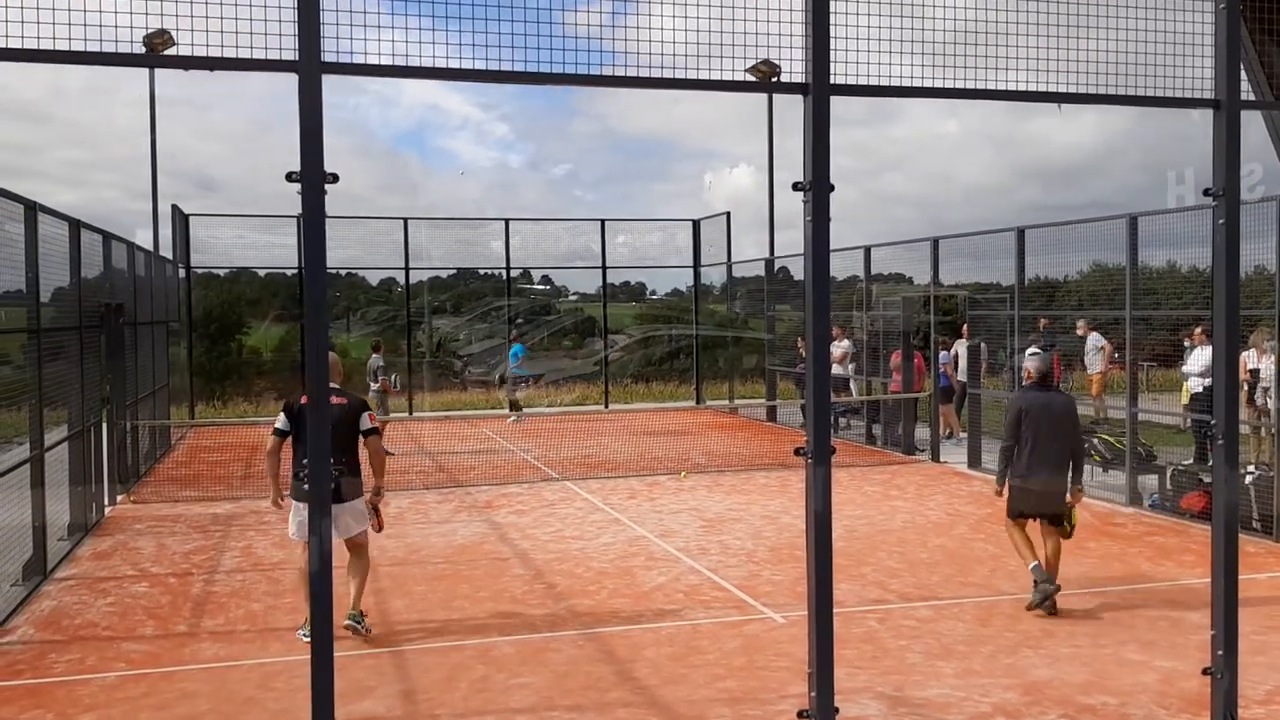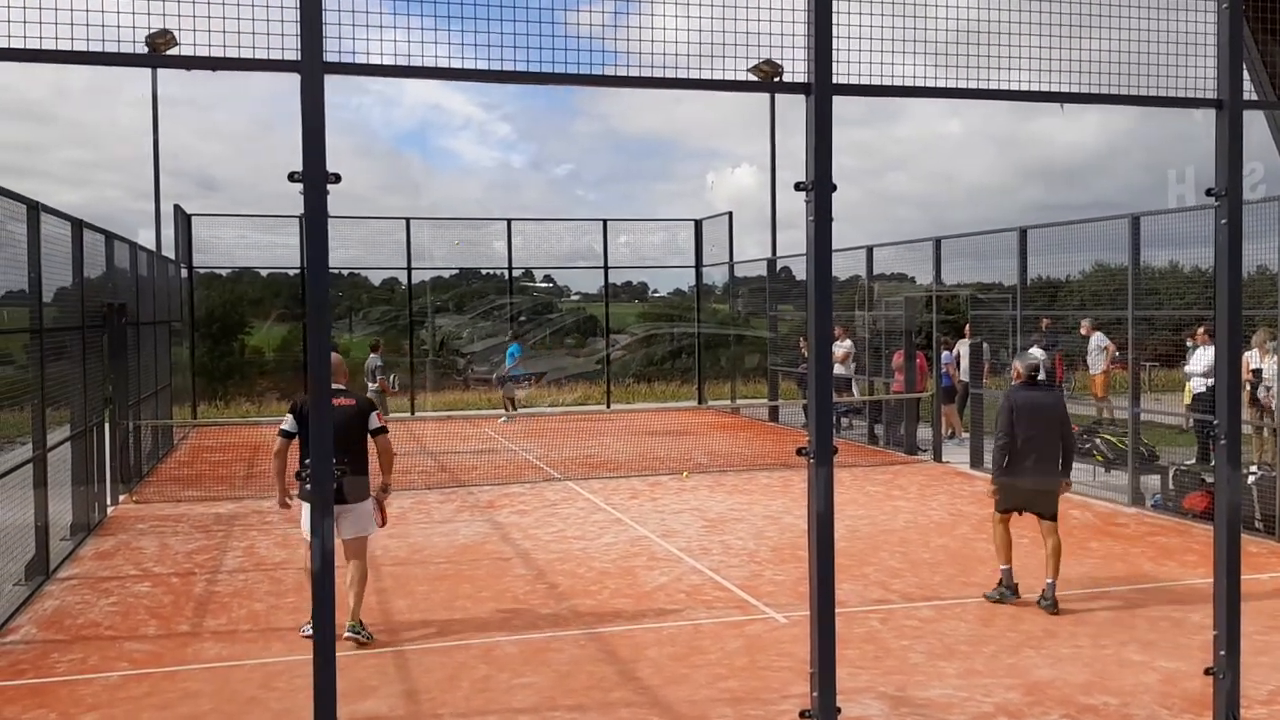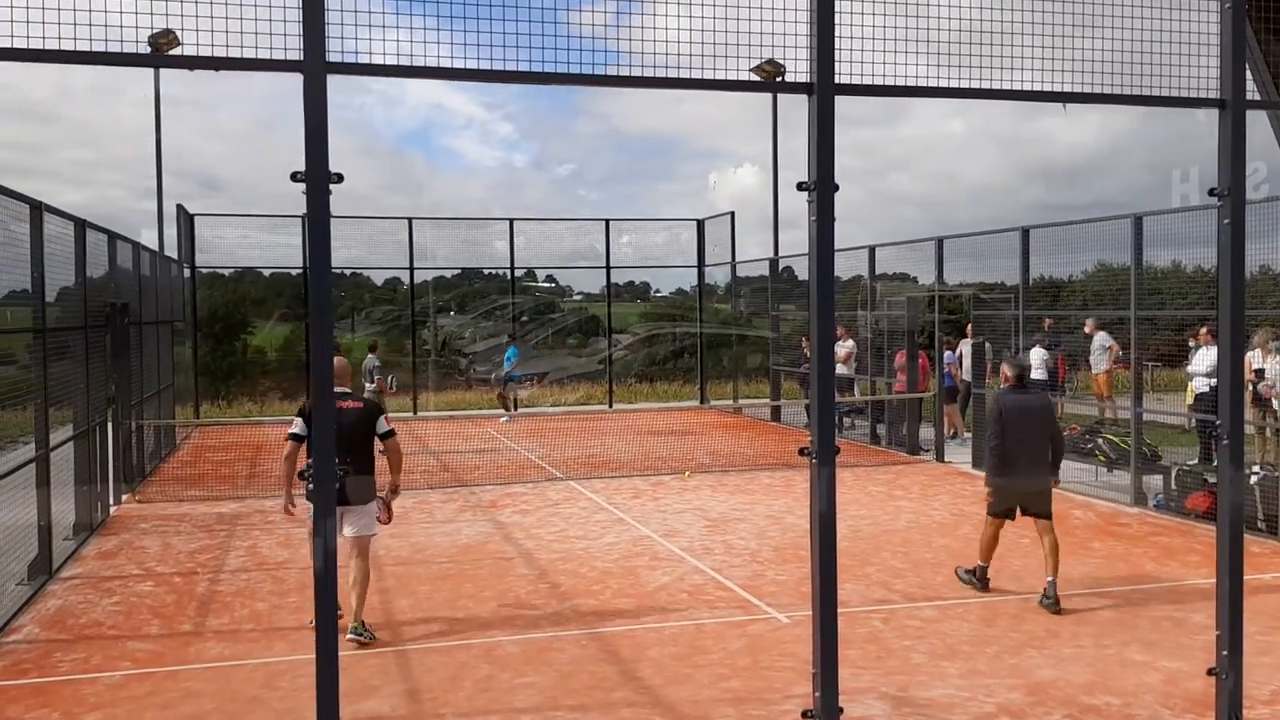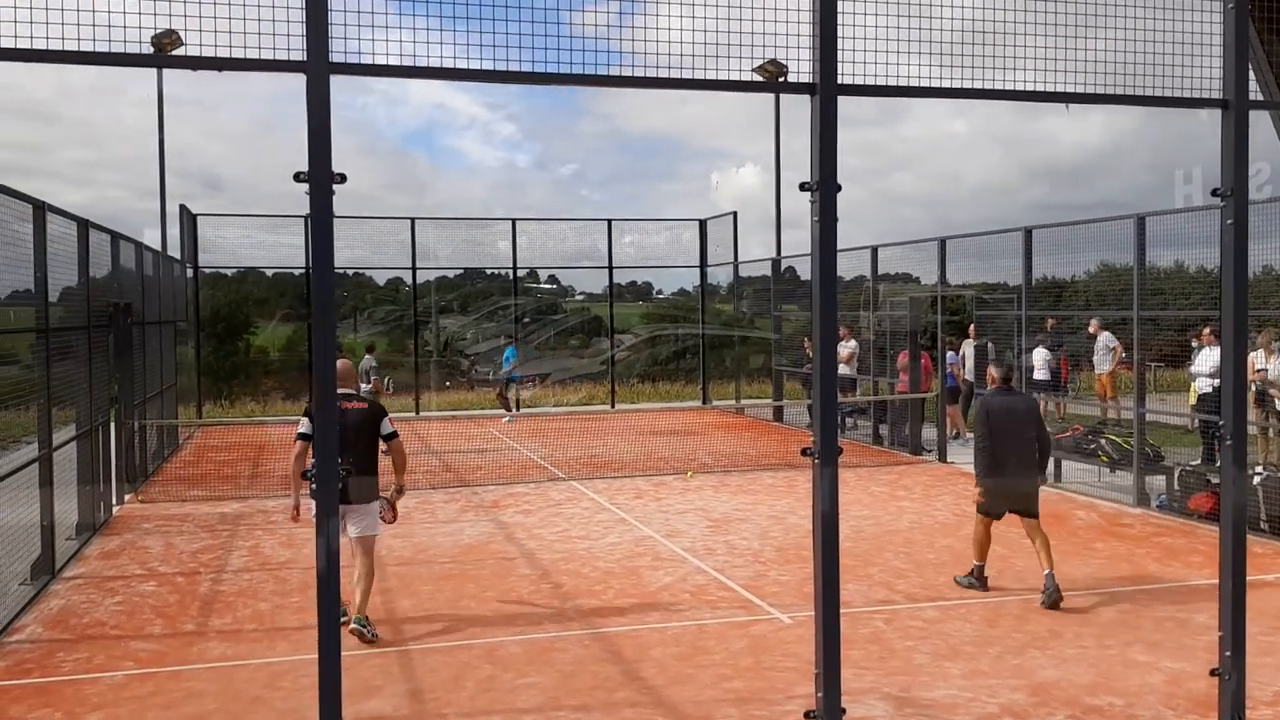
dt=0.1s
person 1, frame 1
left shoulder: (295, 404)
right shoulder: (356, 404)
left elbow: (272, 449)
right elbow: (376, 448)
left wrist: (275, 488)
right wrist: (378, 485)
left hip: (307, 491)
right hip: (347, 491)
left knee: (309, 553)
right knee: (359, 550)
left ankle: (312, 622)
right ankle: (354, 613)
person 1, frame 2
left shoulder: (301, 405)
right shoulder: (364, 405)
left elbow: (279, 450)
right elbow: (384, 446)
left wrist: (281, 488)
right wrist: (386, 481)
right hip: (354, 492)
left knee: (314, 550)
right knee: (356, 557)
left ankle: (316, 618)
right ankle: (354, 622)
person 1, frame 3
left shoulder: (308, 409)
right shoulder: (371, 408)
left elbow: (289, 454)
right elbow: (393, 449)
left wrist: (287, 493)
right wrist: (395, 481)
right hip: (361, 493)
right knee: (359, 556)
right ankle: (356, 622)
person 1, frame 4
left shoulder: (314, 410)
right shoulder: (375, 409)
left elbow: (298, 453)
right elbow: (397, 450)
left wrist: (295, 495)
right wrist: (399, 482)
right hip: (364, 492)
right knee: (364, 555)
left ankle: (337, 607)
right ankle: (360, 616)
person 2, frame 1
left shoulder: (1021, 399)
right shoulder: (1066, 401)
left elbow: (1008, 443)
right elbow: (1078, 445)
left wrist: (1000, 478)
right wrist: (1076, 482)
left hip: (1026, 478)
right hip: (1056, 480)
left knee: (1015, 527)
right knee: (1051, 533)
left ankle: (1041, 578)
right ankle: (1049, 592)
person 2, frame 2
left shoulder: (1011, 398)
right shoulder: (1055, 398)
left elbow: (1003, 441)
right elbow: (1068, 440)
left wrist: (994, 478)
right wrist: (1065, 475)
left hip: (1017, 476)
right hip: (1049, 478)
left knee: (1000, 521)
right knee: (1050, 532)
left ankle: (1007, 585)
right ankle: (1049, 594)
person 2, frame 3
left shoulder: (1000, 401)
right shoulder: (1043, 401)
left elbow: (994, 444)
right elbow: (1057, 442)
left wrist: (989, 481)
right wrist: (1053, 473)
left hip: (1008, 477)
right hip: (1039, 479)
left knee: (993, 523)
right knee: (1046, 531)
left ankle: (979, 576)
right ankle: (1051, 591)
person 2, frame 4
left shoulder: (987, 403)
right shoulder: (1029, 402)
left elbow: (982, 445)
right elbow: (1044, 442)
left wrist: (979, 482)
right wrist: (1040, 472)
left hip: (997, 478)
right hip: (1027, 478)
left knee: (983, 522)
right knee: (1035, 530)
left ankle: (978, 575)
right ankle: (1050, 584)
